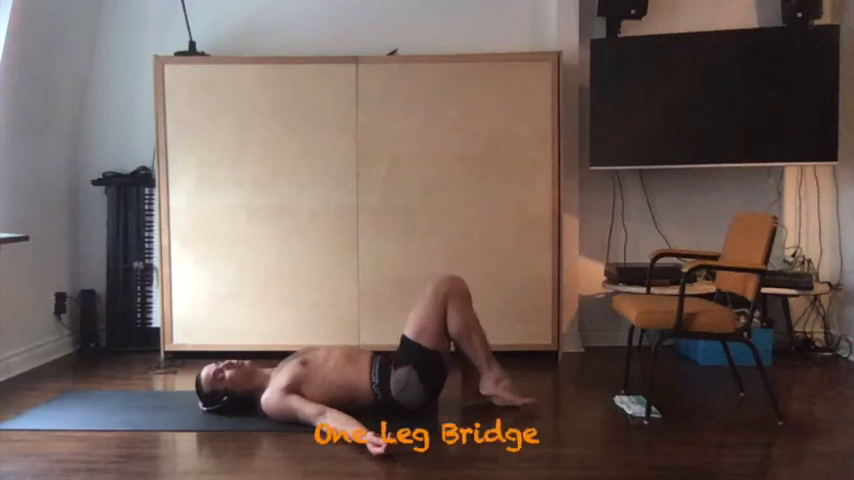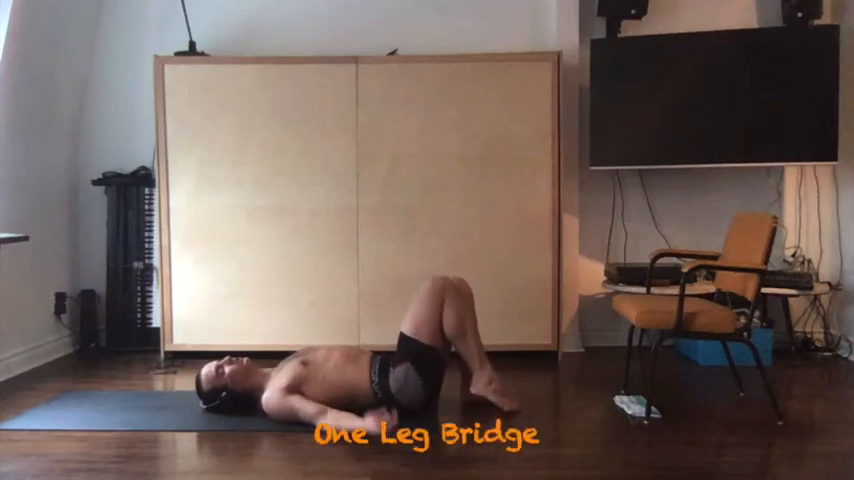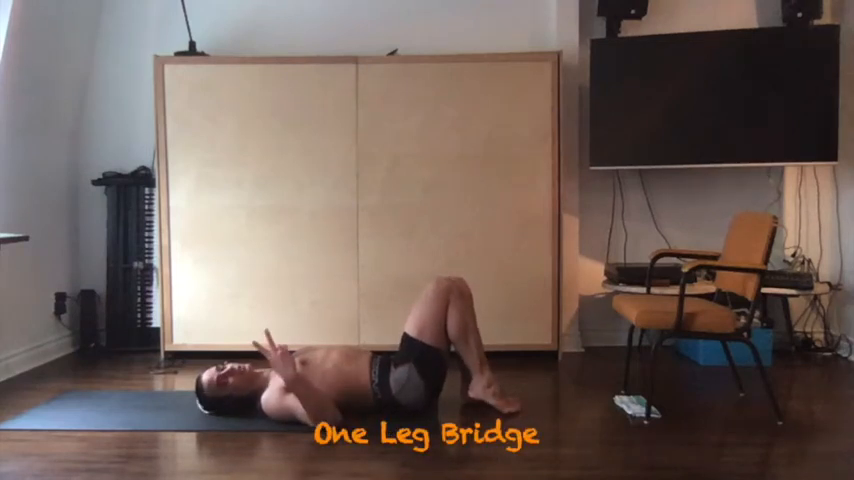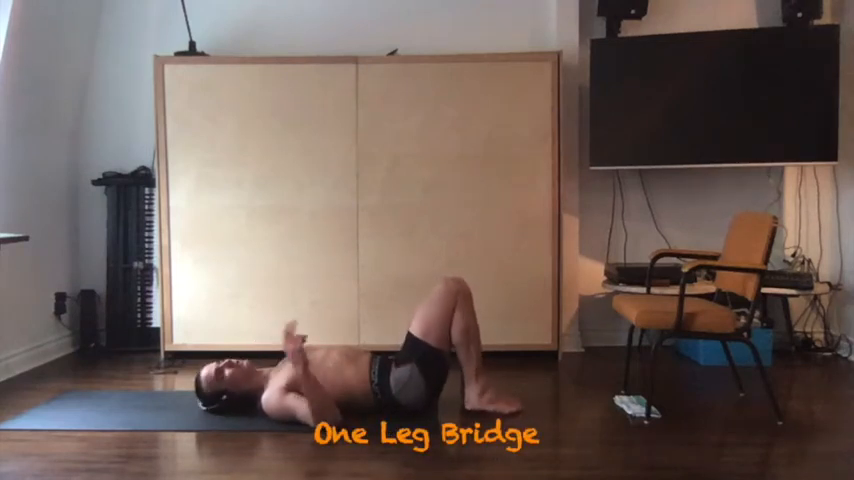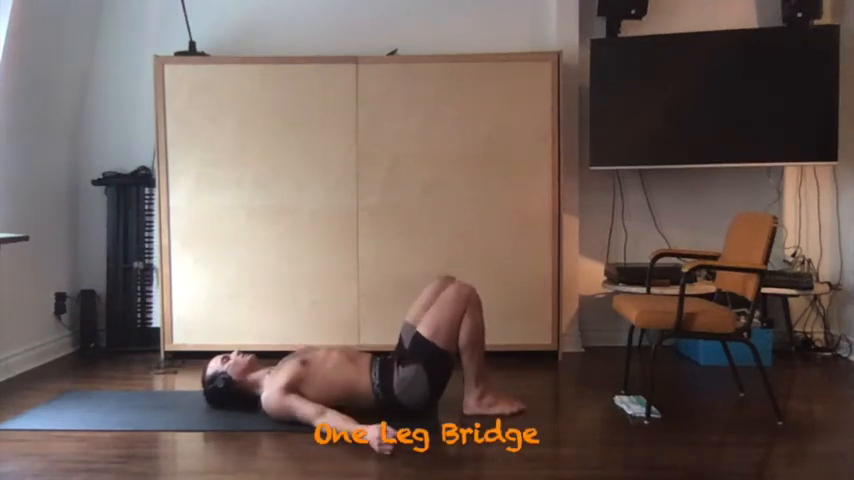
dt=0.7s
person 1, frame 1
left shoulder: (282, 372)
right shoulder: (273, 400)
right elbow: (321, 414)
right wrist: (365, 436)
left hip: (393, 367)
right hip: (404, 385)
left knee: (453, 285)
right knee: (443, 288)
left ankle: (474, 386)
right ankle: (493, 378)
person 1, frame 2
left shoulder: (281, 372)
right shoulder: (273, 400)
right elbow: (322, 415)
right wrist: (364, 424)
left hip: (392, 368)
right hip: (403, 384)
left knee: (456, 287)
right knee: (441, 287)
left ankle: (474, 387)
right ankle: (483, 377)
person 1, frame 3
left shoulder: (275, 376)
right shoulder: (273, 399)
right elbow: (330, 419)
right wrist: (293, 380)
left hip: (395, 370)
right hip: (405, 384)
left knee: (455, 287)
right knee: (445, 289)
left ankle: (472, 385)
right ankle: (483, 383)
person 1, frame 4
left shoulder: (278, 373)
right shoulder: (273, 399)
right elbow: (329, 419)
right wrist: (300, 371)
left hip: (393, 368)
right hip: (404, 385)
left knee: (454, 289)
right knee: (452, 291)
left ankle: (473, 388)
right ankle: (477, 391)
person 1, frame 5
left shoulder: (278, 374)
right shoulder: (272, 398)
right elbow: (321, 416)
right wrist: (366, 430)
left hip: (393, 366)
right hip: (404, 385)
left knee: (446, 284)
right knee: (463, 295)
left ankle: (479, 382)
right ankle: (476, 397)
